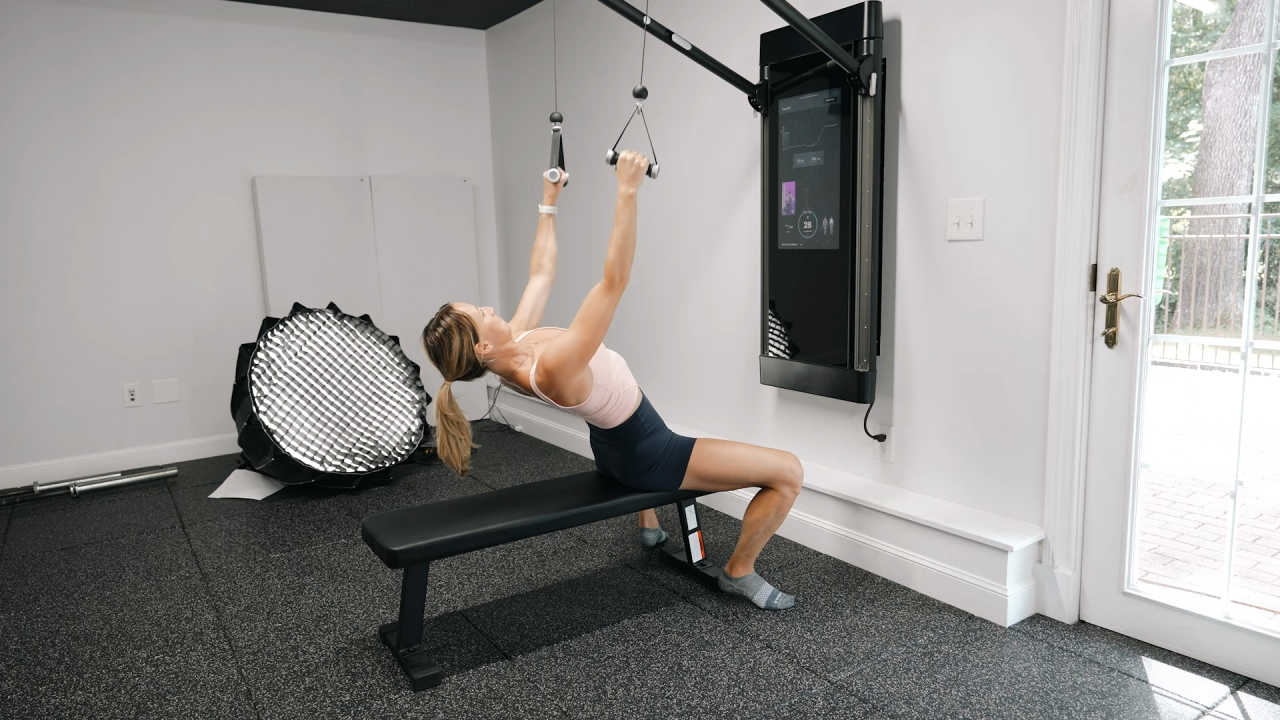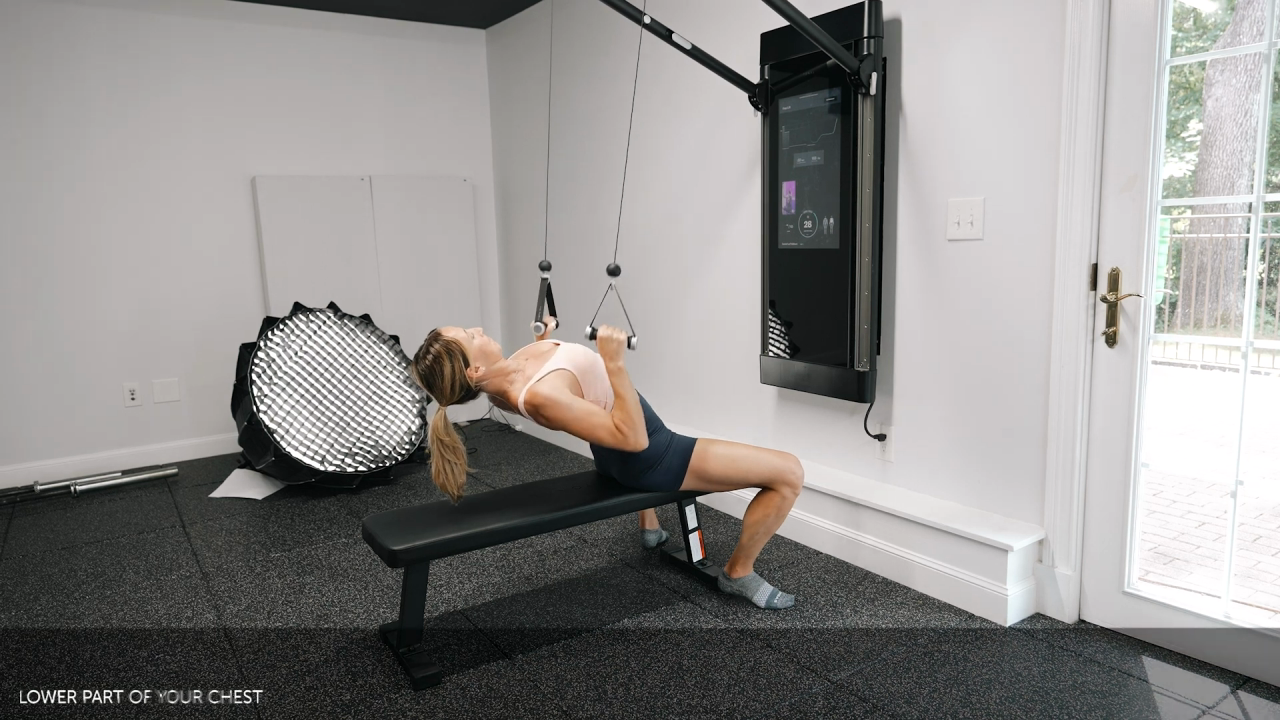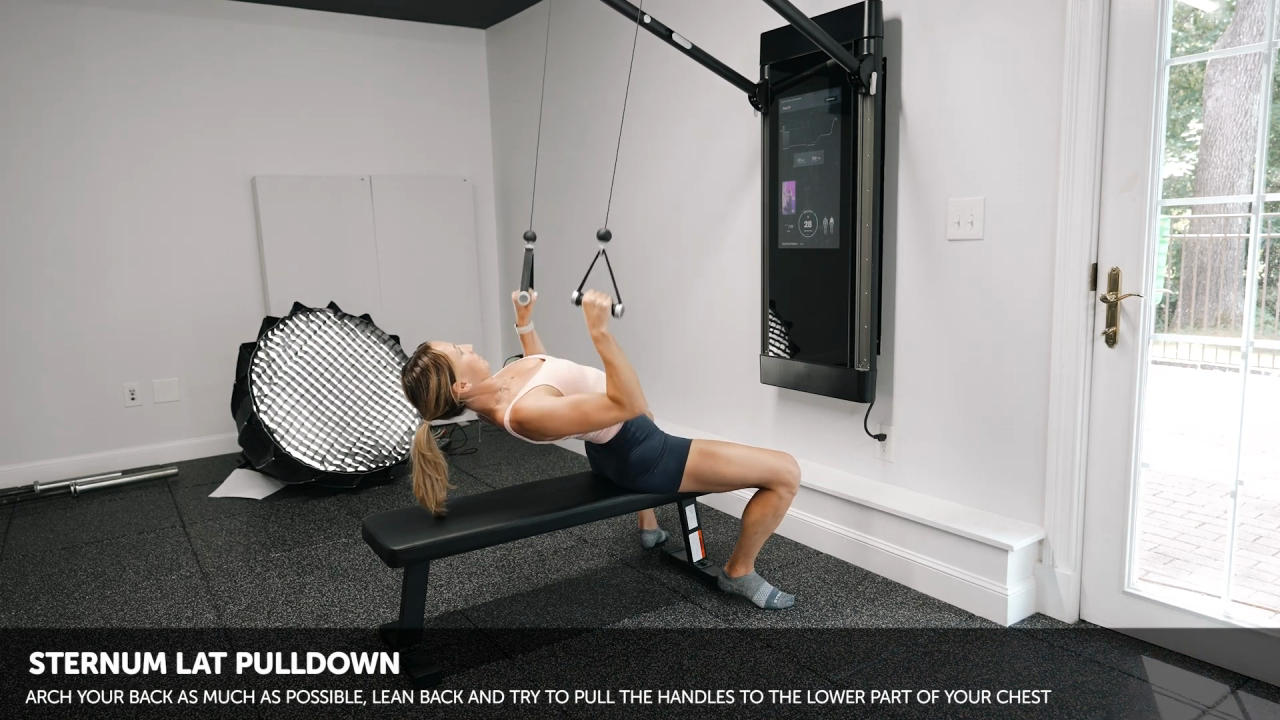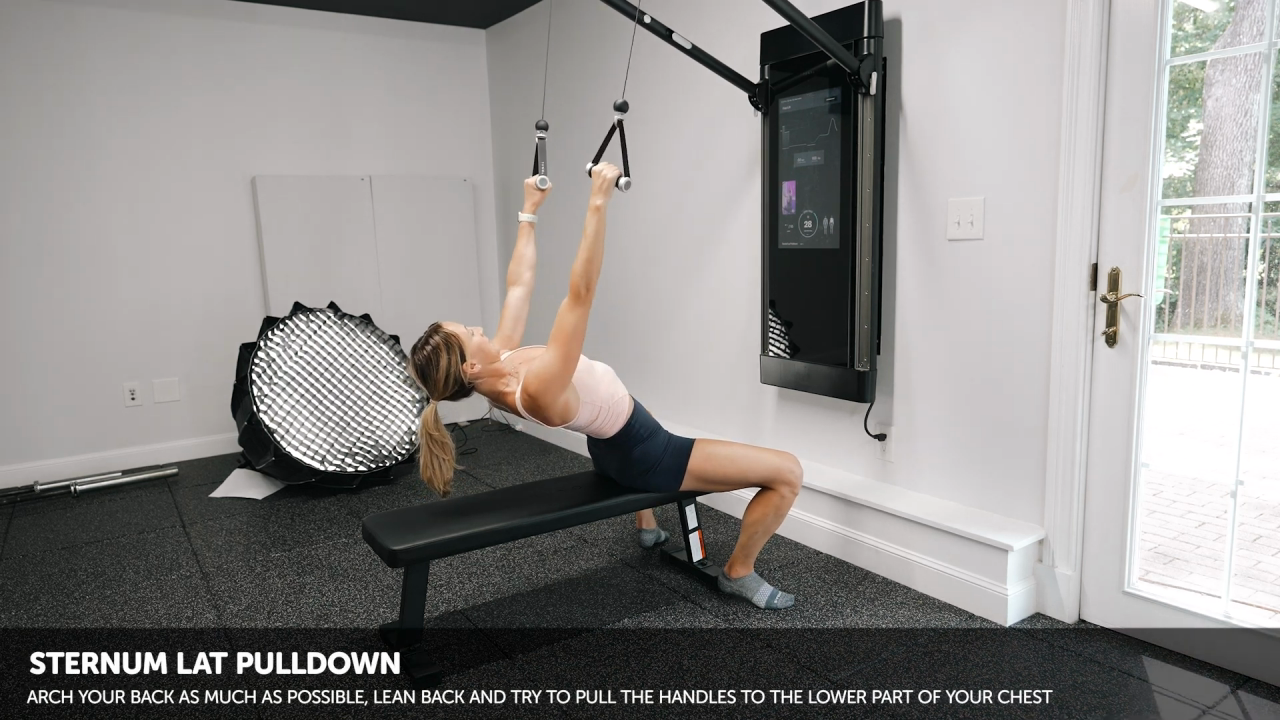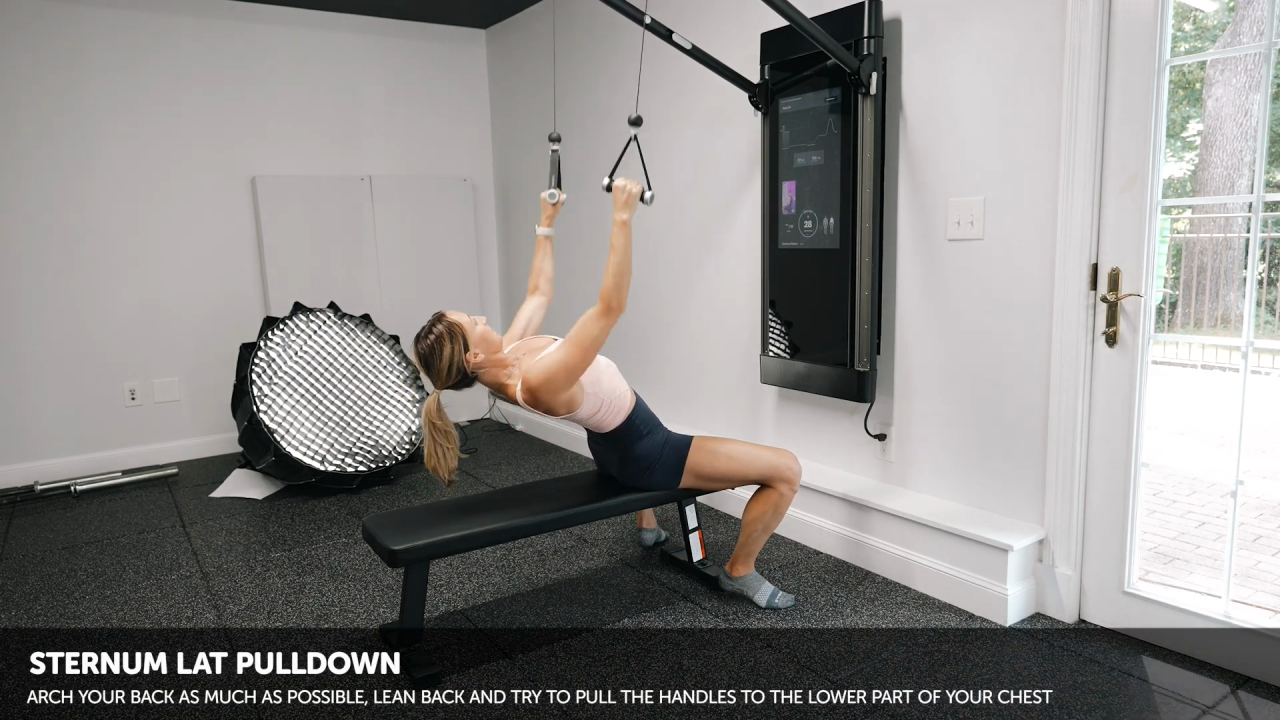
dt=1s
person 1, frame 1
left shoulder: (514, 346)
right shoulder: (550, 370)
left elbow: (541, 273)
right elbow: (614, 281)
left wrist: (549, 201)
right wrist: (627, 191)
left hip: (616, 443)
right hip: (644, 456)
right knee: (788, 472)
left ankle: (649, 526)
right ankle: (739, 574)
person 1, frame 2
left shoulder: (504, 380)
right shoulder: (539, 396)
right elbow: (635, 438)
left wrist: (542, 338)
right wrist: (614, 361)
left hip: (613, 451)
right hip: (648, 458)
right knee: (789, 473)
left ankle: (650, 525)
right ankle: (738, 575)
person 1, frame 3
left shoulder: (495, 392)
right shoulder: (525, 411)
left elbow: (536, 369)
right elbow: (632, 405)
left wrist: (523, 323)
right wrist: (599, 331)
left hip: (615, 449)
right hip: (641, 457)
left knee: (636, 413)
right knee: (785, 472)
left ankle: (648, 526)
right ankle: (739, 573)
person 1, frame 4
left shoulder: (500, 363)
right shoulder: (535, 391)
left elbow: (520, 283)
right elbow: (581, 293)
left wrist: (529, 210)
right wrist: (598, 202)
left hip: (615, 447)
right hip: (645, 458)
right knee: (787, 472)
left ankle: (647, 526)
right ankle: (738, 574)
person 1, frame 5
left shoulder: (505, 356)
right shoulder: (538, 382)
left elbow: (538, 294)
right elbow: (610, 306)
left wrist: (545, 223)
right wrist: (622, 218)
left hip: (616, 444)
right hip: (643, 455)
right knee: (785, 469)
left ankle: (647, 525)
right ankle: (739, 573)
